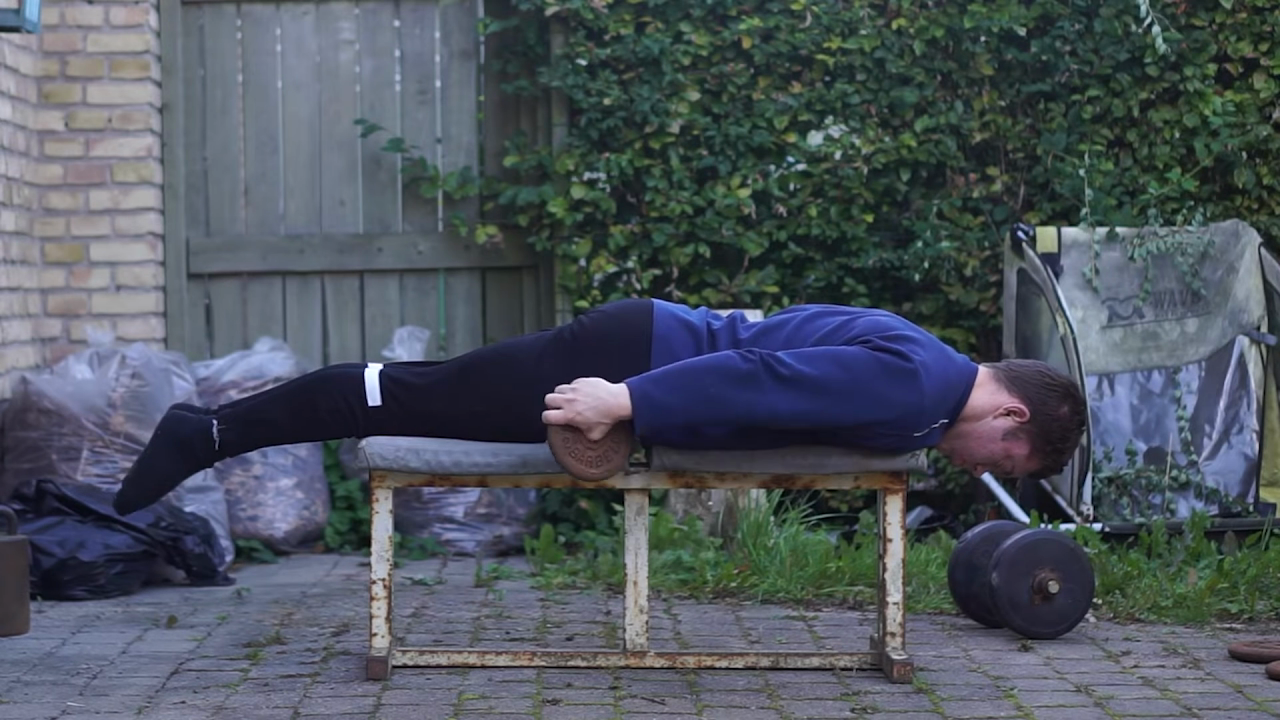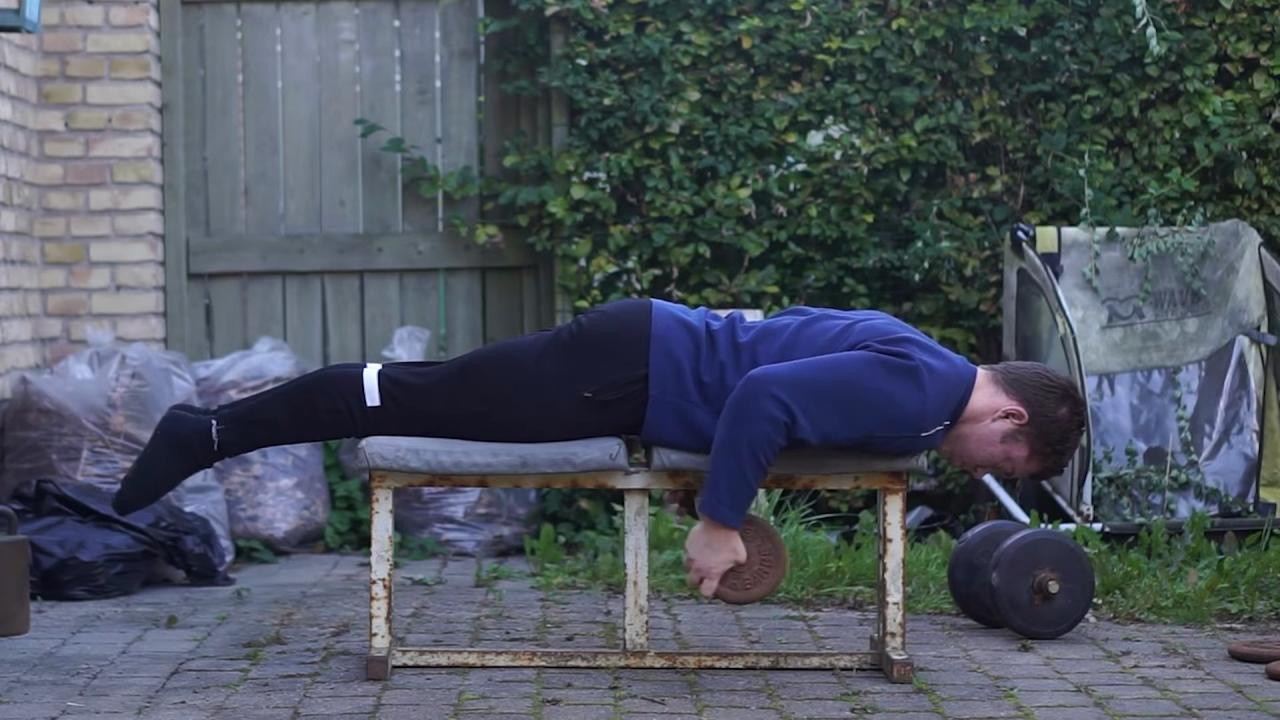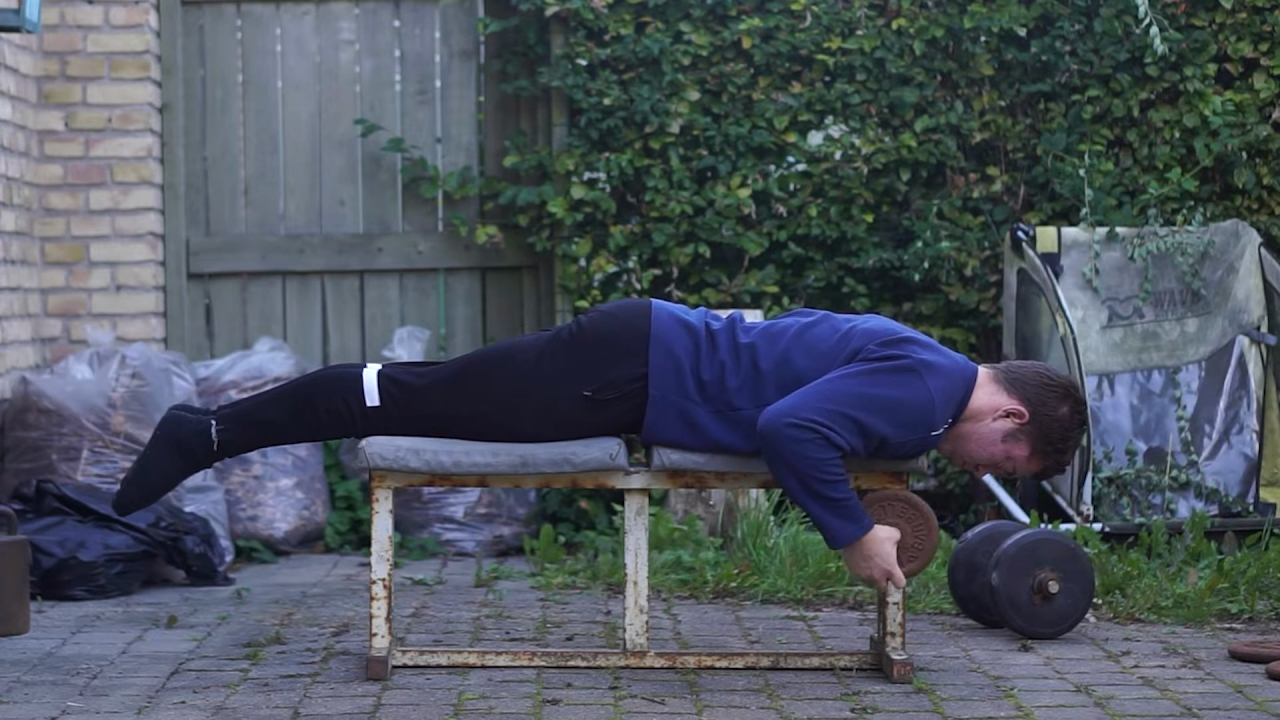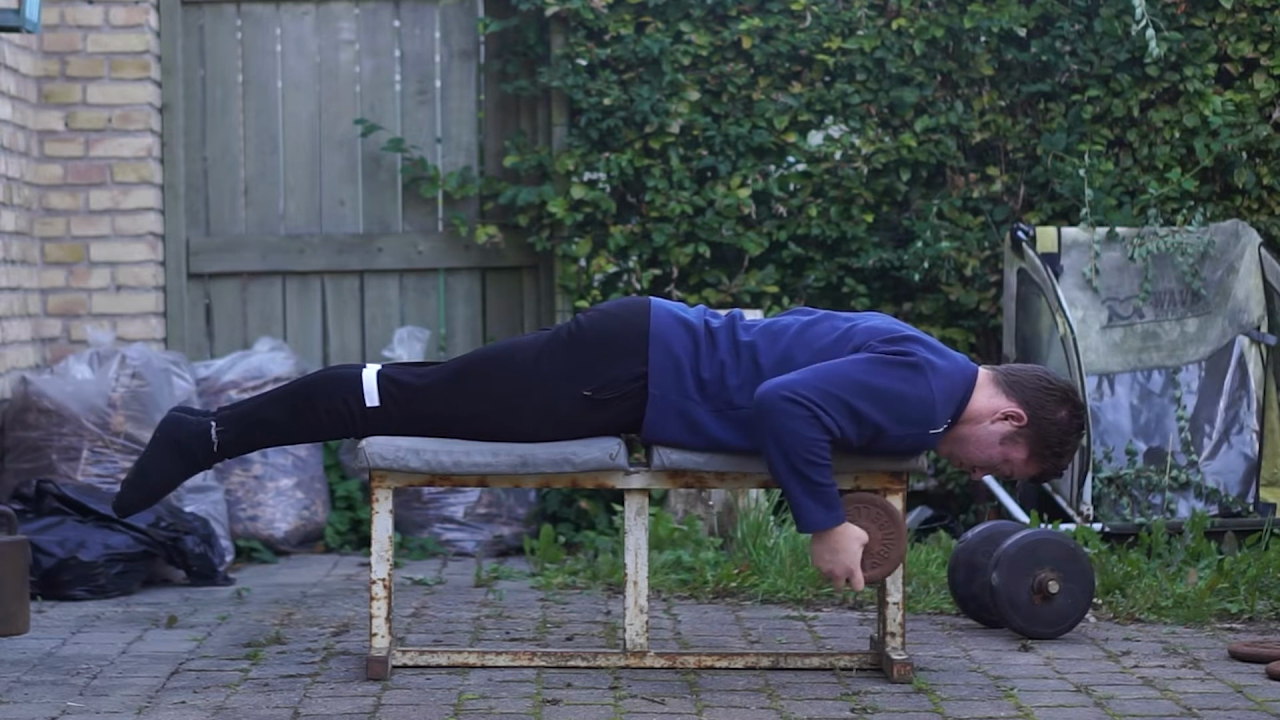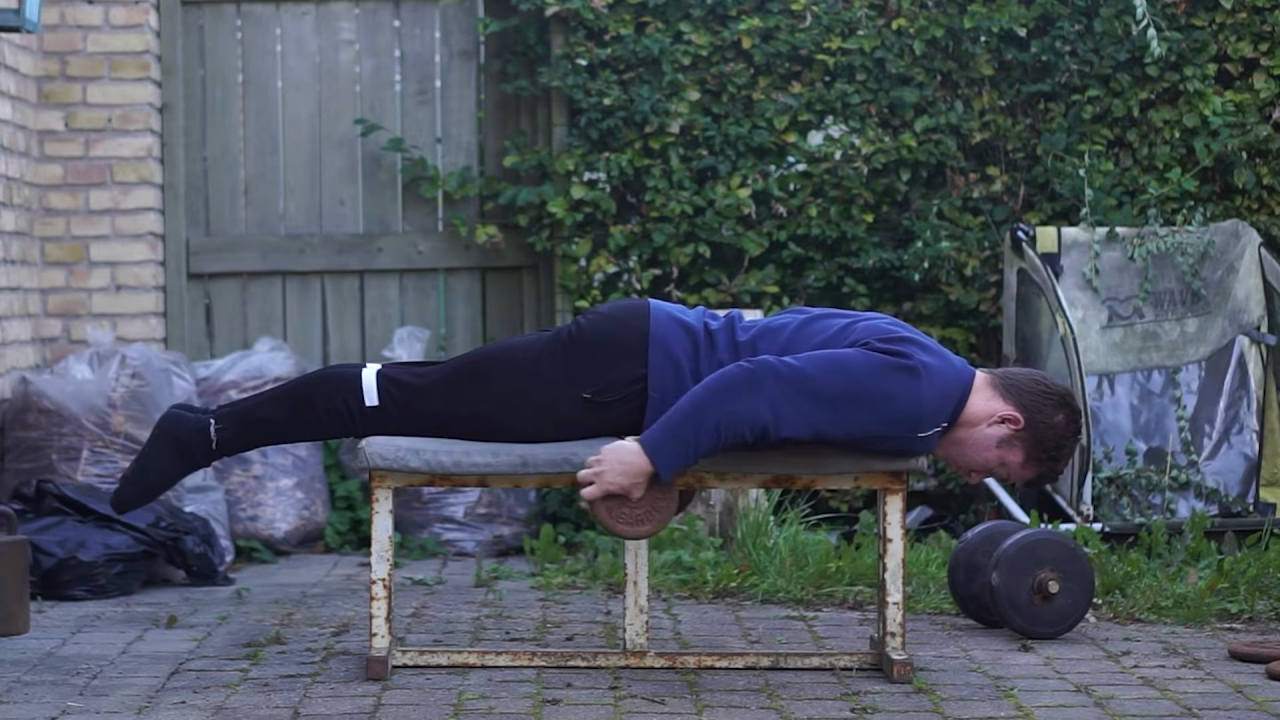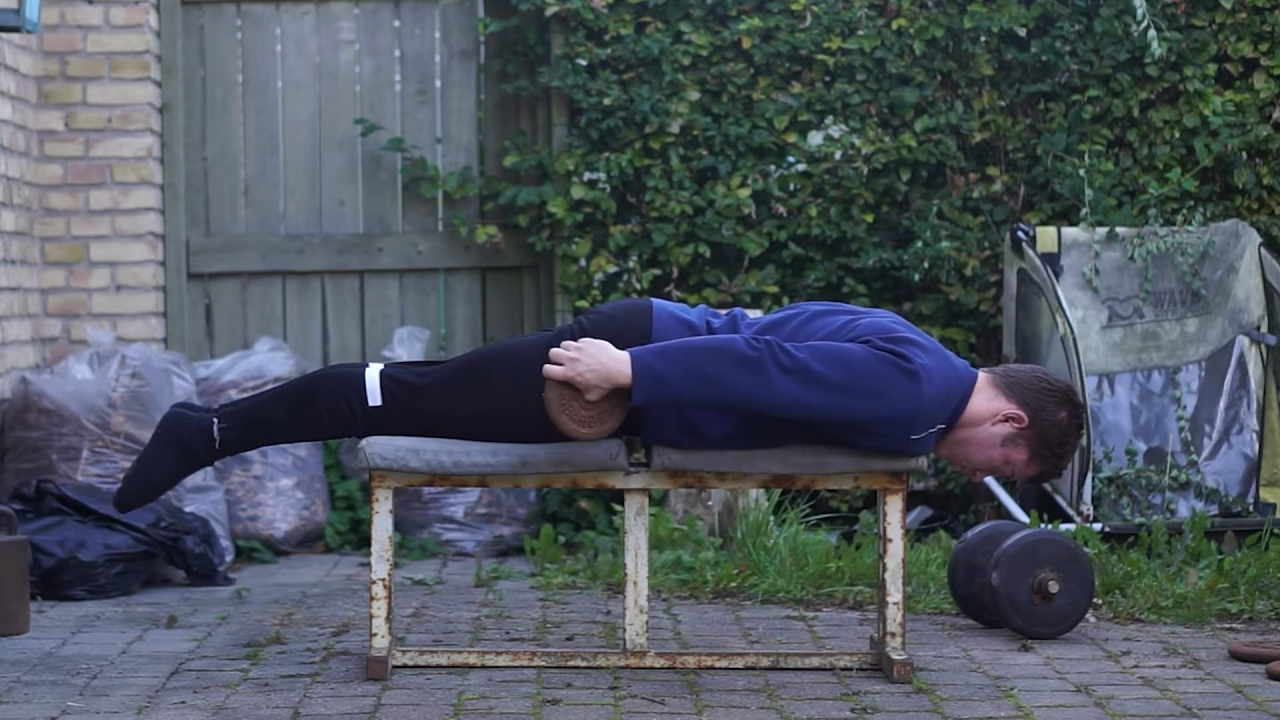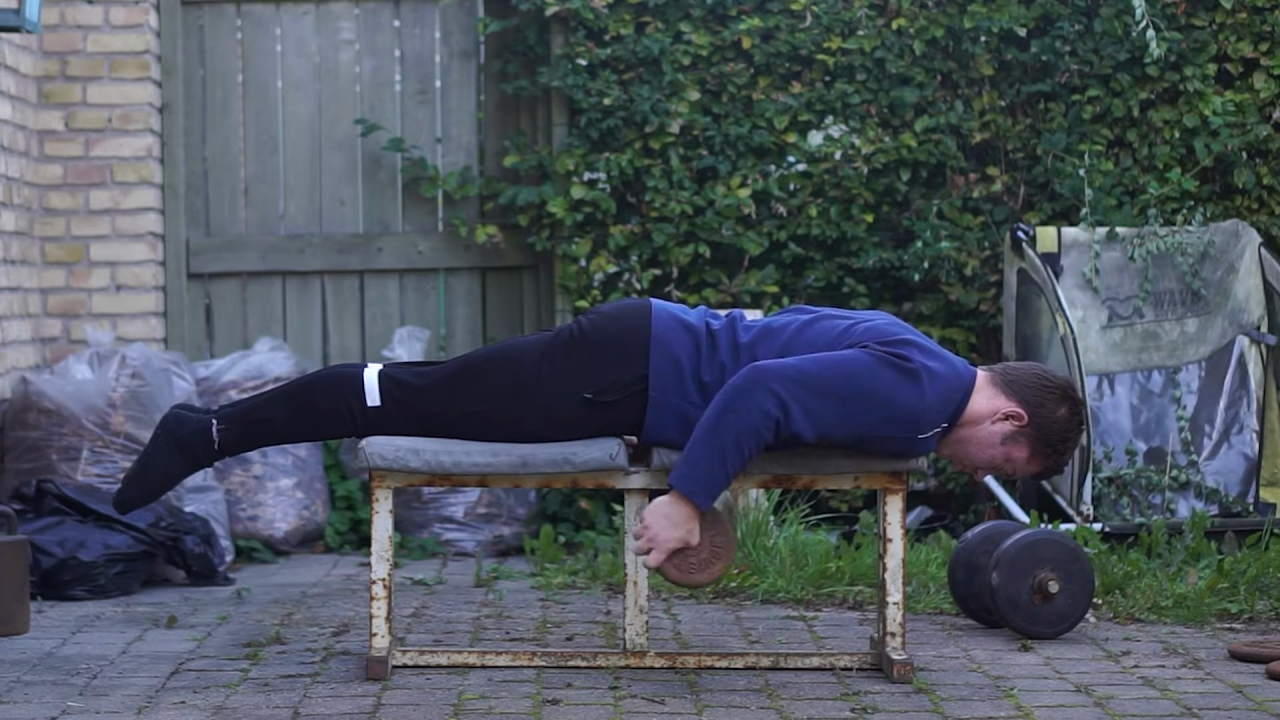
dt=0.4s
person 1, frame 1
left shoulder: (919, 365)
right shoulder: (912, 387)
right elbow: (756, 378)
right wrist: (627, 403)
left hip: (643, 355)
right hip: (637, 360)
left knee: (425, 392)
right knee: (414, 402)
left ankle: (215, 424)
right ankle: (210, 431)
person 1, frame 2
left shoulder: (921, 366)
right shoulder: (915, 390)
right elbow: (764, 398)
right wrist: (719, 521)
left hip: (648, 346)
right hip: (635, 374)
left knee: (427, 396)
right knee: (416, 401)
left ankle: (214, 425)
right ankle: (211, 430)
person 1, frame 3
left shoulder: (919, 366)
right shoulder: (925, 390)
right elbow: (791, 430)
right wrist: (853, 536)
left hip: (647, 350)
right hip: (633, 372)
left knee: (424, 395)
right knee: (414, 402)
left ankle: (215, 426)
right ankle: (211, 430)
person 1, frame 4
left shoulder: (921, 366)
right shoulder: (924, 390)
right elbow: (784, 405)
right wrist: (825, 526)
left hip: (650, 348)
right hip: (633, 371)
left knee: (425, 393)
right knee: (416, 400)
left ankle: (217, 426)
right ankle: (212, 430)
person 1, frame 5
left shoulder: (914, 366)
right shoulder: (914, 390)
right elbow: (756, 385)
right wrist: (651, 454)
left hip: (645, 356)
right hip: (631, 374)
left knee: (416, 396)
right knee: (414, 404)
left ankle: (216, 424)
right ankle: (210, 428)
person 1, frame 6
left shoulder: (918, 366)
right shoulder: (911, 390)
right elbow: (757, 364)
right wrist: (628, 375)
left hip: (641, 346)
right hip: (633, 350)
left knee: (418, 392)
right knee: (414, 403)
left ankle: (215, 424)
right ankle: (211, 430)
person 1, frame 7
left shoulder: (915, 361)
right shoulder: (914, 392)
right elbow: (759, 392)
right wrist: (687, 497)
left hip: (649, 351)
right hip: (635, 376)
left knee: (430, 390)
right knee: (419, 400)
left ankle: (216, 425)
right ankle: (211, 431)
